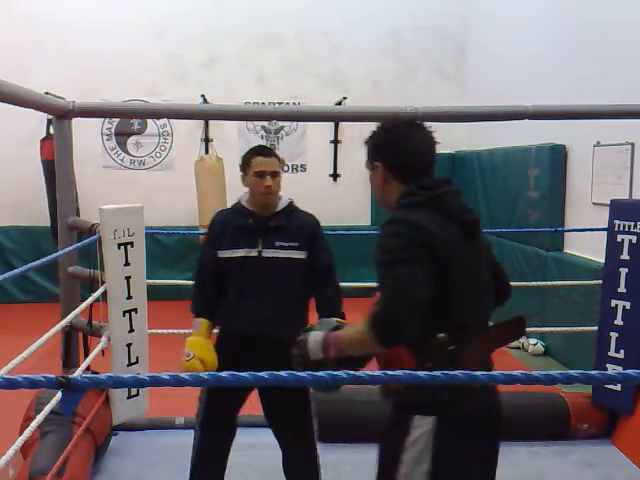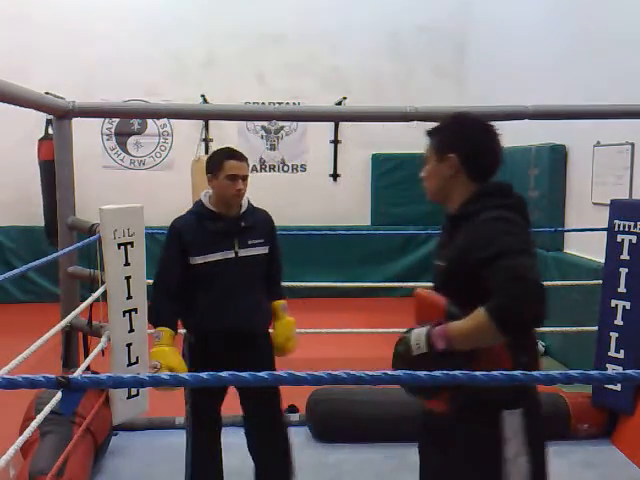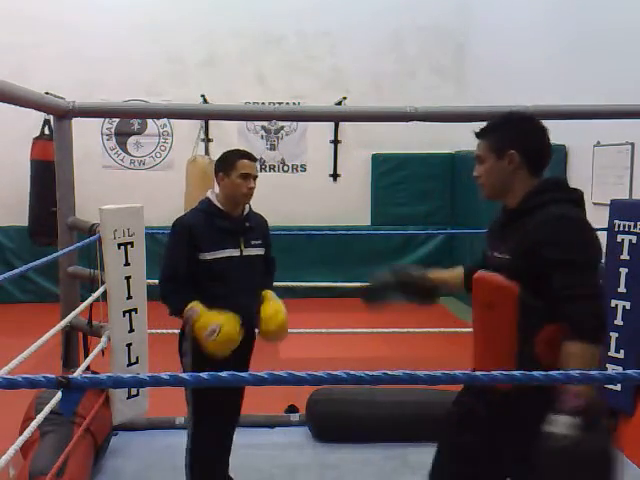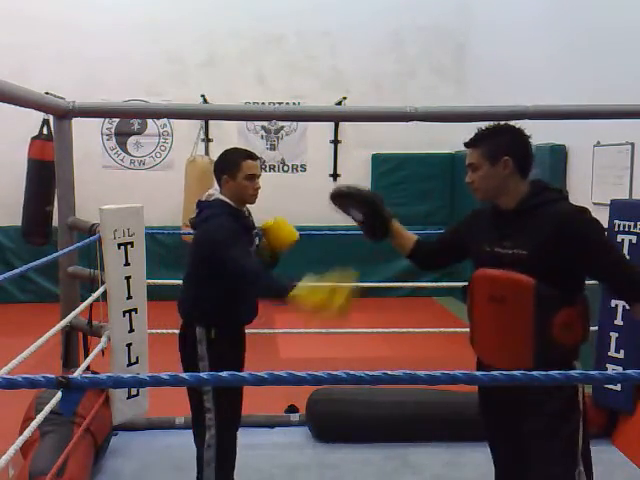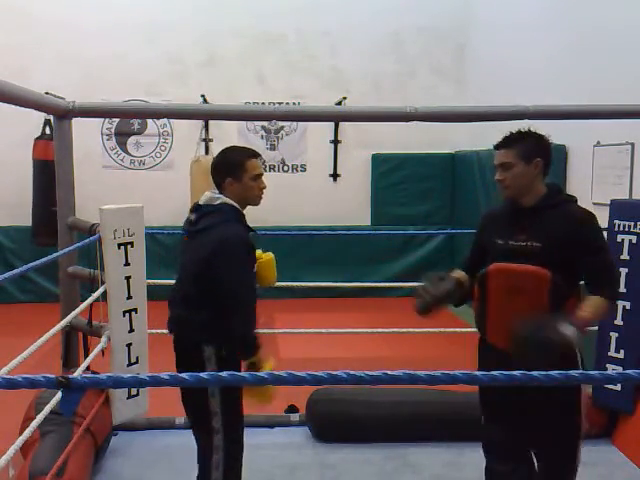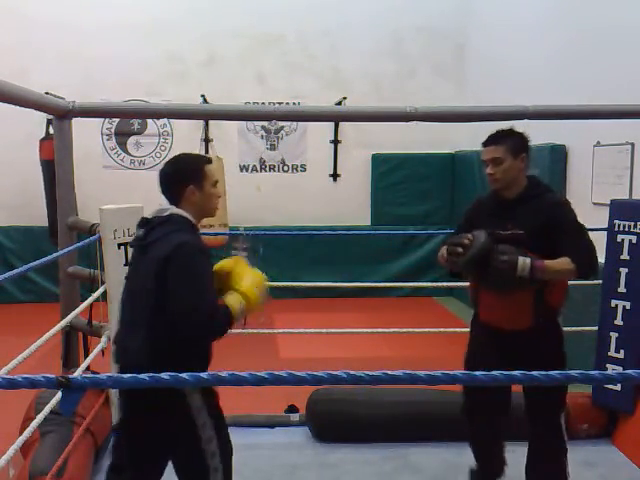
dt=0.4s
person 1, frame 1
left shoulder: (405, 227)
right shoulder: (458, 223)
left elbow: (396, 326)
right elbow: (499, 291)
left wrist: (320, 344)
left hip: (434, 411)
right hip: (474, 403)
person 1, frame 2
left shoulder: (496, 228)
right shoulder: (463, 225)
left elbow: (519, 308)
left wrist: (433, 338)
left hip: (495, 417)
right hip: (452, 410)
person 1, frame 3
left shoulder: (560, 225)
right shoulder: (507, 220)
left elbow: (588, 323)
left wrist: (571, 413)
right wrist: (425, 278)
left hip: (548, 394)
right hip: (493, 384)
person 1, frame 4
left shoulder: (566, 221)
right shoulder: (480, 221)
right elbow: (429, 256)
right wrist: (383, 222)
left hip: (550, 376)
right hip: (495, 369)
person 1, frame 5
left shoulder: (573, 220)
right shoulder: (494, 219)
left elbow: (605, 288)
right elbow: (473, 270)
left wrist: (572, 328)
right wrist: (449, 285)
left hip: (551, 359)
right hip: (496, 354)
left knee: (557, 450)
person 1, frame 6
left shoulder: (552, 208)
right shoulder: (480, 208)
left elbow: (585, 264)
right elbow: (447, 262)
left wrist: (527, 266)
right wrist: (453, 253)
left hip: (537, 331)
right hip: (487, 327)
left knee: (545, 414)
right knee: (478, 404)
person 2, frame 1
left shoulder: (305, 225)
right shoulder: (223, 224)
left elbow: (325, 284)
right elbow: (206, 285)
right wrist: (199, 337)
left hip: (284, 348)
right hip: (232, 344)
left knee: (297, 432)
right knee: (213, 427)
person 2, frame 2
left shoulder: (262, 221)
right shoulder: (185, 228)
right elbow: (165, 290)
left wrist: (283, 318)
right wrist: (164, 344)
left hip: (255, 339)
right hip: (205, 343)
left knee: (269, 421)
right knee: (203, 424)
person 2, frame 3
left shoulder: (258, 224)
right shoulder: (191, 224)
right elbow: (170, 284)
left wrist: (270, 301)
right wrist: (201, 318)
left hip: (242, 334)
right hip: (205, 338)
left knee: (228, 414)
right knee: (205, 419)
person 2, frame 4
left shoulder: (235, 217)
right shoulder: (218, 226)
left elbow: (253, 265)
right elbow: (253, 276)
left wrist: (269, 244)
right wrist: (306, 293)
left hip: (225, 330)
right hip: (206, 335)
left knee: (227, 415)
right knee: (214, 422)
person 2, frame 5
left shoulder: (202, 218)
right shoulder: (231, 236)
right elbow: (237, 307)
left wrist: (248, 270)
right wrist: (255, 358)
left hip: (192, 340)
right hip: (209, 349)
left knee: (210, 428)
right knee: (222, 436)
person 2, frame 6
left shoulder: (152, 235)
right shoulder: (185, 247)
right elbow: (200, 324)
left wrist: (215, 280)
right wrist: (242, 300)
left hip: (136, 370)
right hip: (172, 376)
